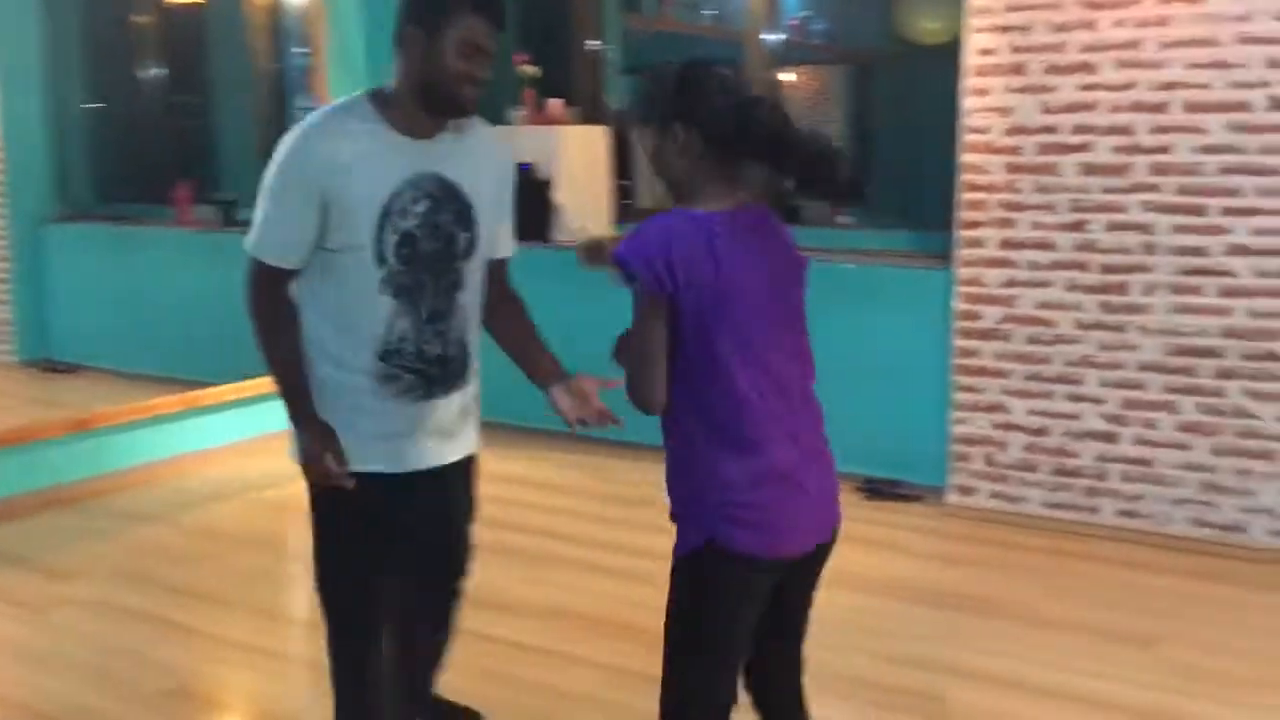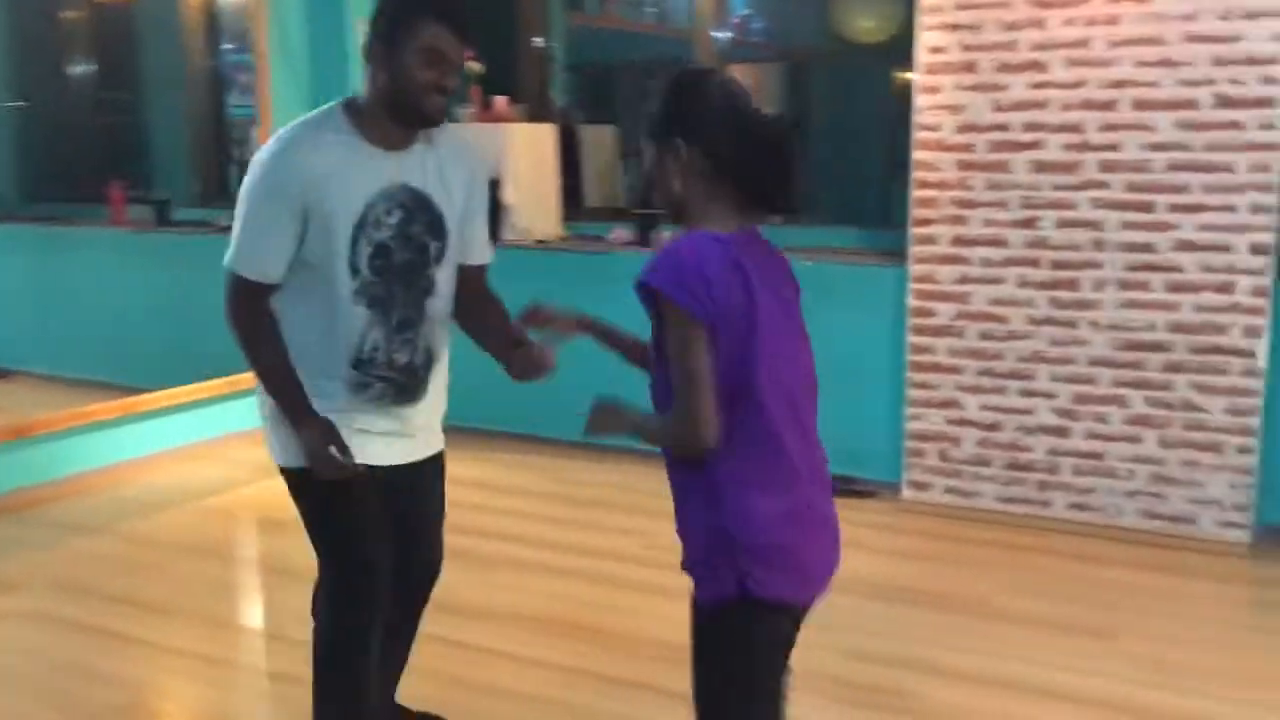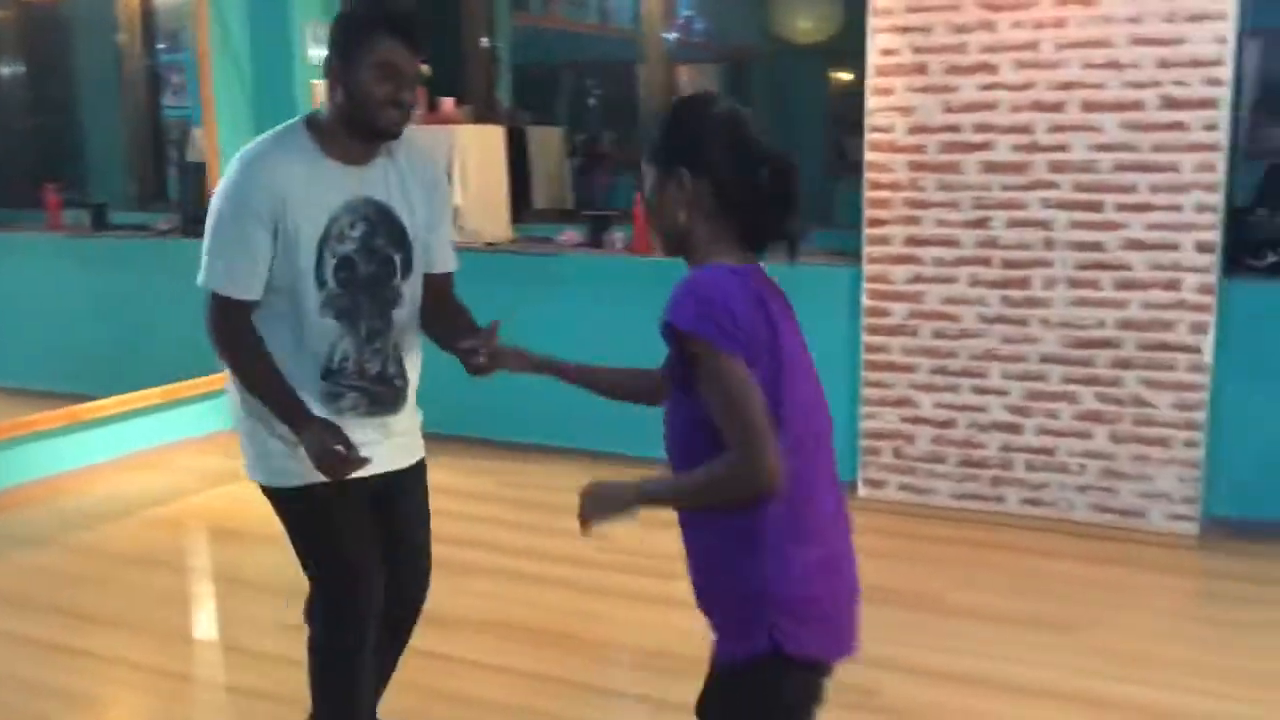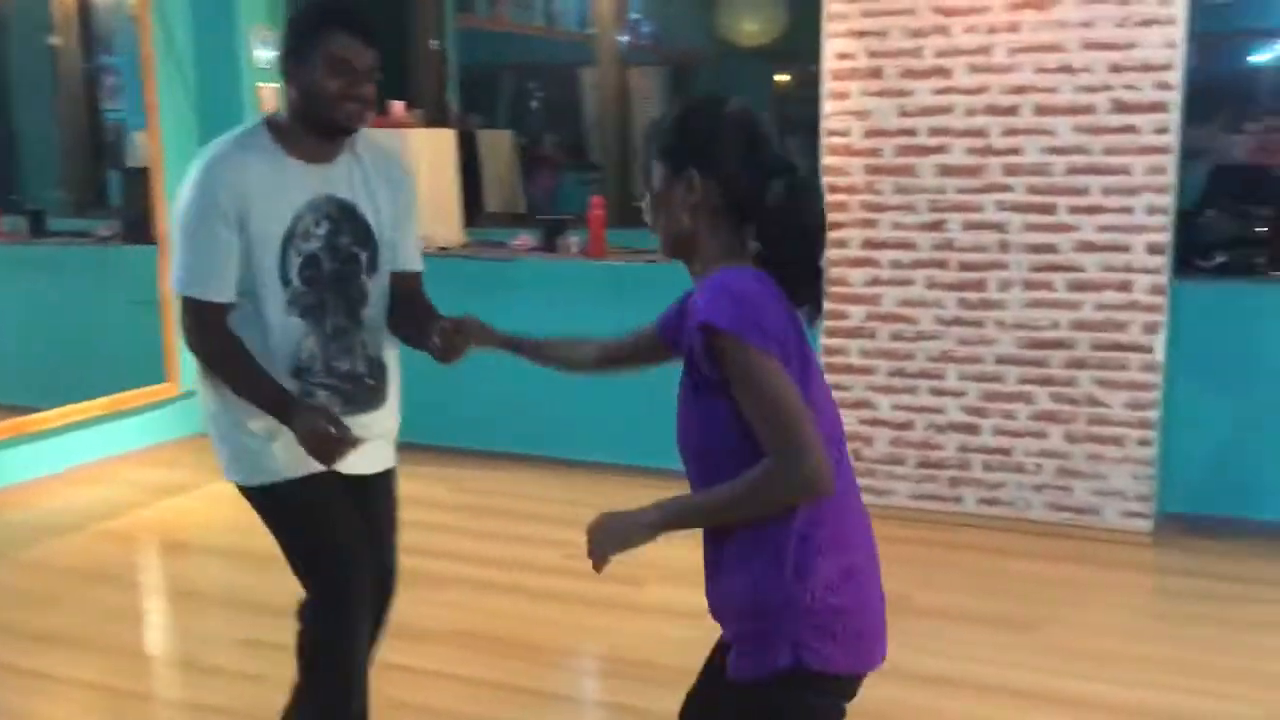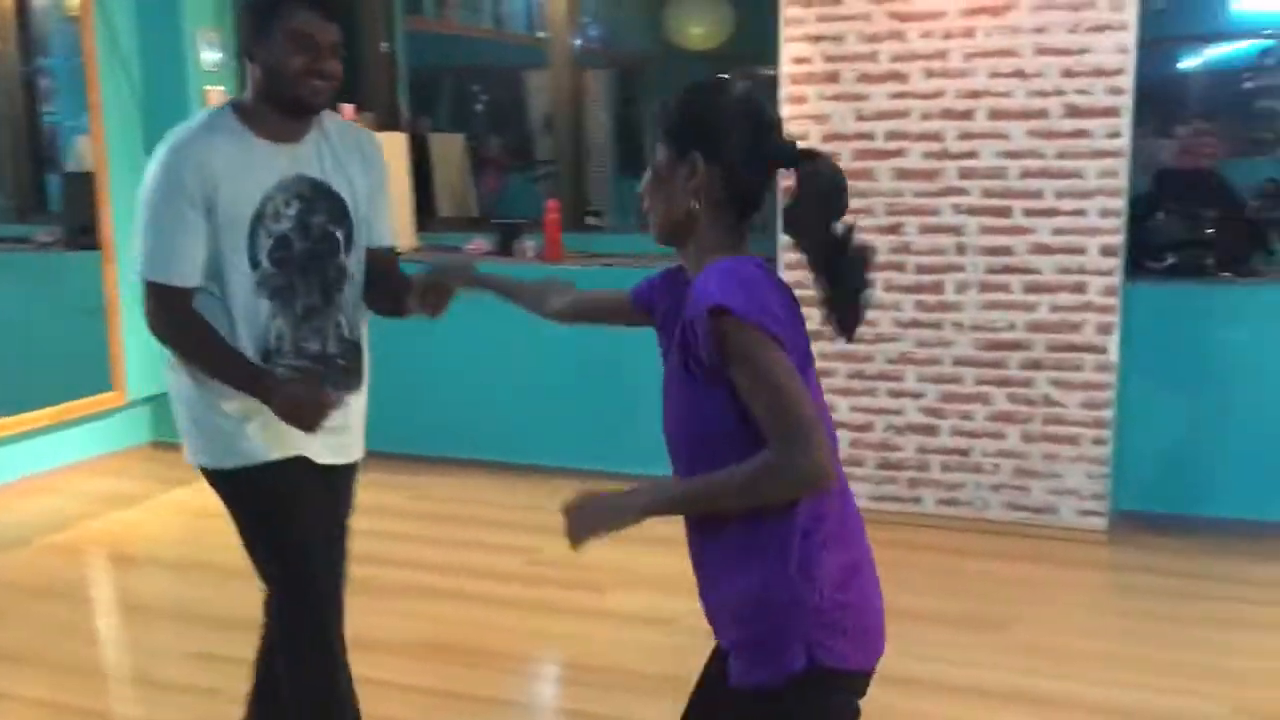
dt=0.1s
person 1, frame 1
left shoulder: (487, 154)
right shoulder: (323, 148)
left elbow: (489, 284)
right elbow: (268, 287)
left wrist: (549, 376)
right wrist: (307, 419)
left hip: (445, 424)
right hip: (350, 424)
left knee: (440, 578)
right knee: (363, 601)
person 1, frame 2
left shoulder: (459, 161)
right shoulder: (297, 160)
left elbow: (466, 287)
right elbow: (247, 300)
left wrist: (513, 349)
right wrist: (305, 419)
left hip: (414, 422)
right hip: (327, 425)
left knee: (414, 573)
right knee: (357, 590)
person 1, frame 3
left shoulder: (424, 172)
right shoulder: (263, 175)
left elbow: (434, 296)
right elbow: (227, 323)
left wrist: (466, 340)
right wrist: (308, 428)
left hip: (389, 428)
right hip: (298, 434)
left knee: (406, 586)
right knee: (353, 600)
person 1, frame 4
left shoulder: (386, 170)
right shoulder: (226, 176)
left elbow: (401, 296)
right elbow: (204, 326)
left wrist: (434, 331)
right wrist: (295, 417)
left hip: (365, 427)
right hip: (272, 436)
left knee: (368, 589)
right knee: (342, 593)
person 1, frame 5
left shoulder: (358, 149)
right shoulder: (191, 159)
left elbow: (377, 277)
right elbow: (166, 310)
left wrist: (414, 293)
right wrist: (270, 387)
left hip: (333, 415)
right hip: (243, 423)
left knee: (300, 590)
right knee: (311, 596)
person 2, frame 1
left shoulder: (661, 244)
right shoulder: (774, 238)
left elbow: (648, 390)
left wrist: (629, 349)
left hip: (727, 516)
right hip: (808, 504)
person 2, frame 2
left shoulder: (688, 265)
right shoulder: (763, 257)
left elbow: (699, 431)
left wrist: (621, 416)
right wrist: (581, 324)
left hip: (750, 550)
right hip: (802, 536)
person 2, frame 3
left shoulder: (710, 301)
right shoulder: (750, 292)
left elbow: (762, 470)
right elbow: (656, 386)
left wrist: (631, 496)
right wrist: (538, 361)
left hip: (780, 608)
right hip: (793, 593)
person 2, frame 4
left shoulder: (729, 304)
right shoulder: (748, 296)
left elbow: (809, 472)
right elbow: (602, 352)
left wrist: (649, 520)
right wrist: (494, 338)
left hip: (800, 621)
right hip: (798, 604)
person 2, frame 5
left shoulder: (731, 295)
right shoulder: (685, 291)
left elbow: (810, 467)
right elbow: (568, 302)
left wrist: (636, 502)
right wrist: (474, 278)
left hip: (804, 629)
right hip: (781, 615)
